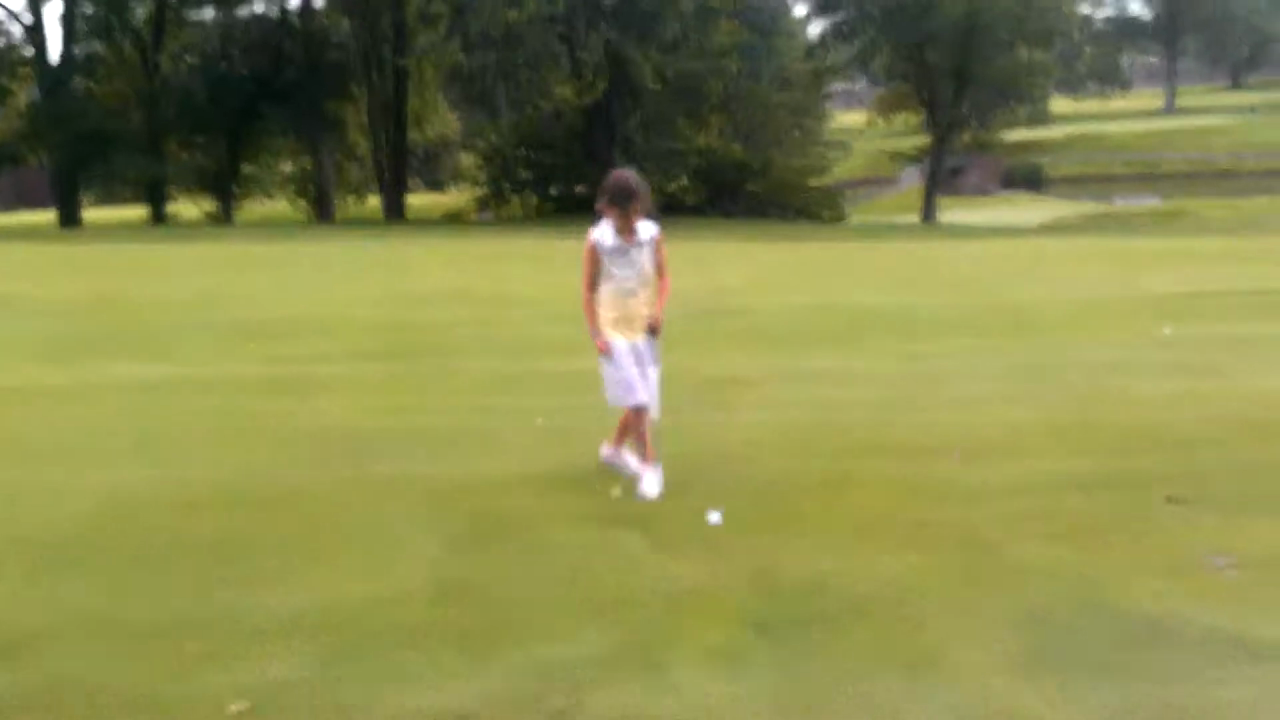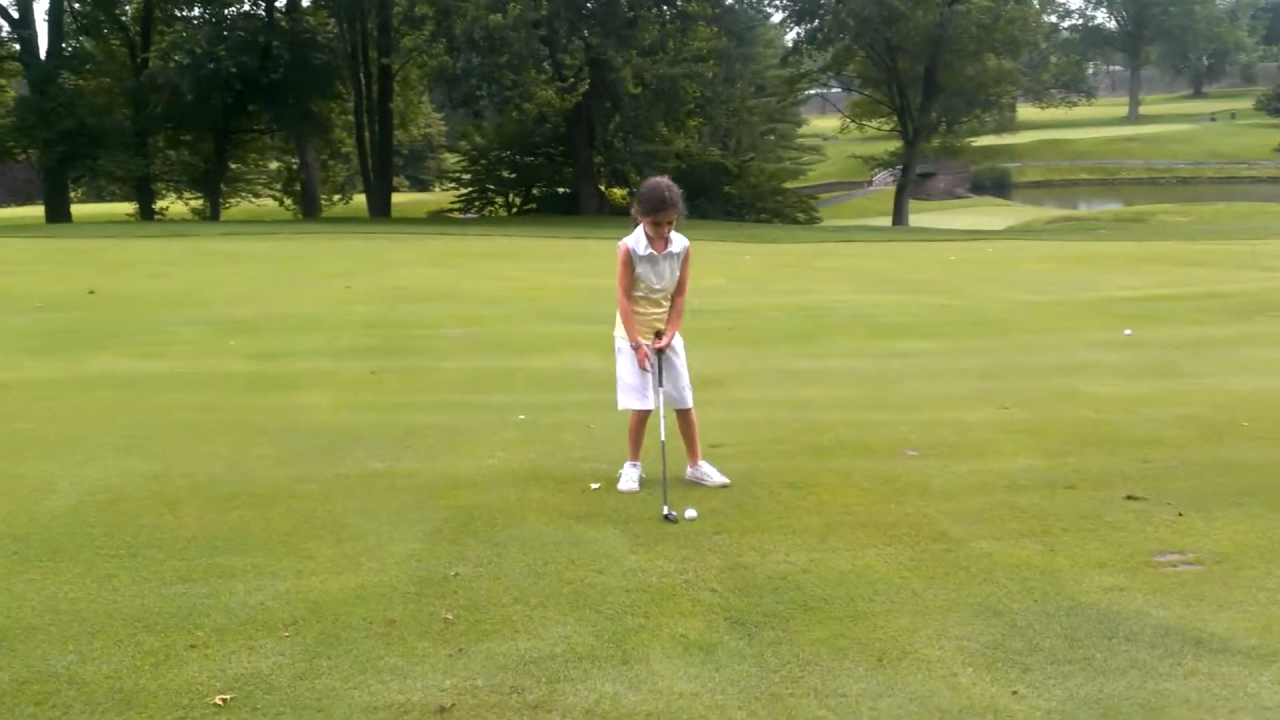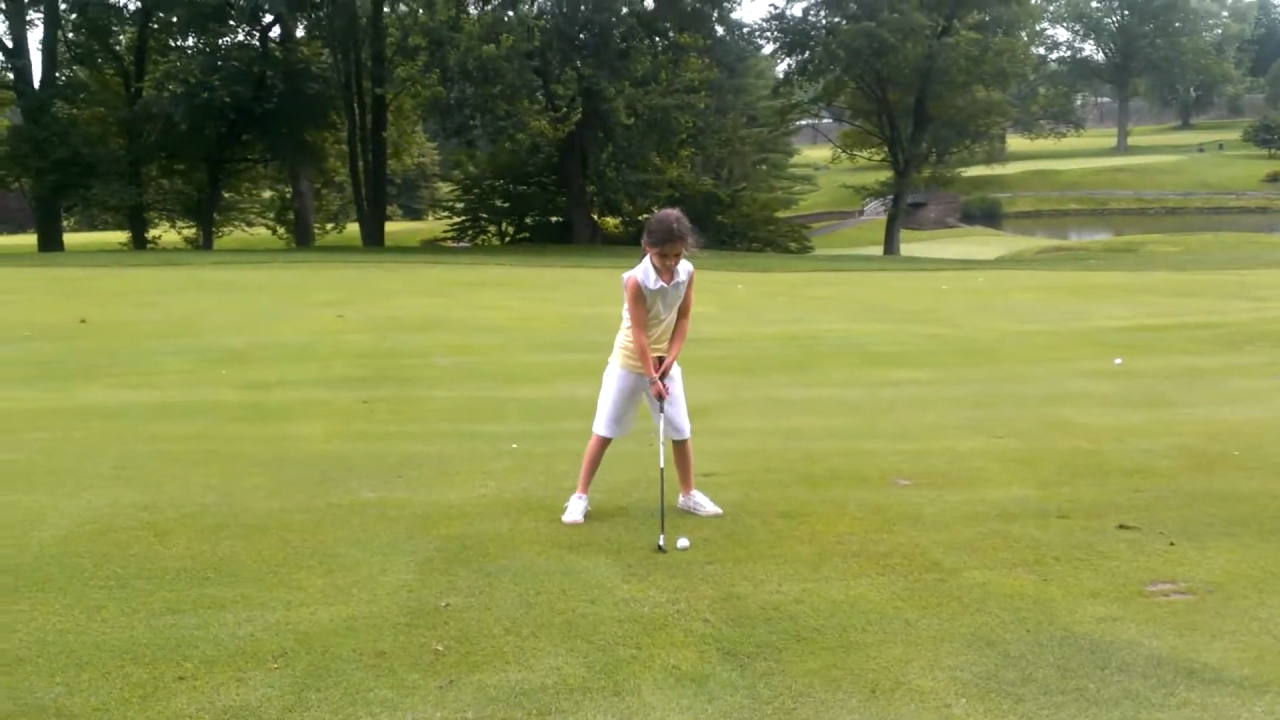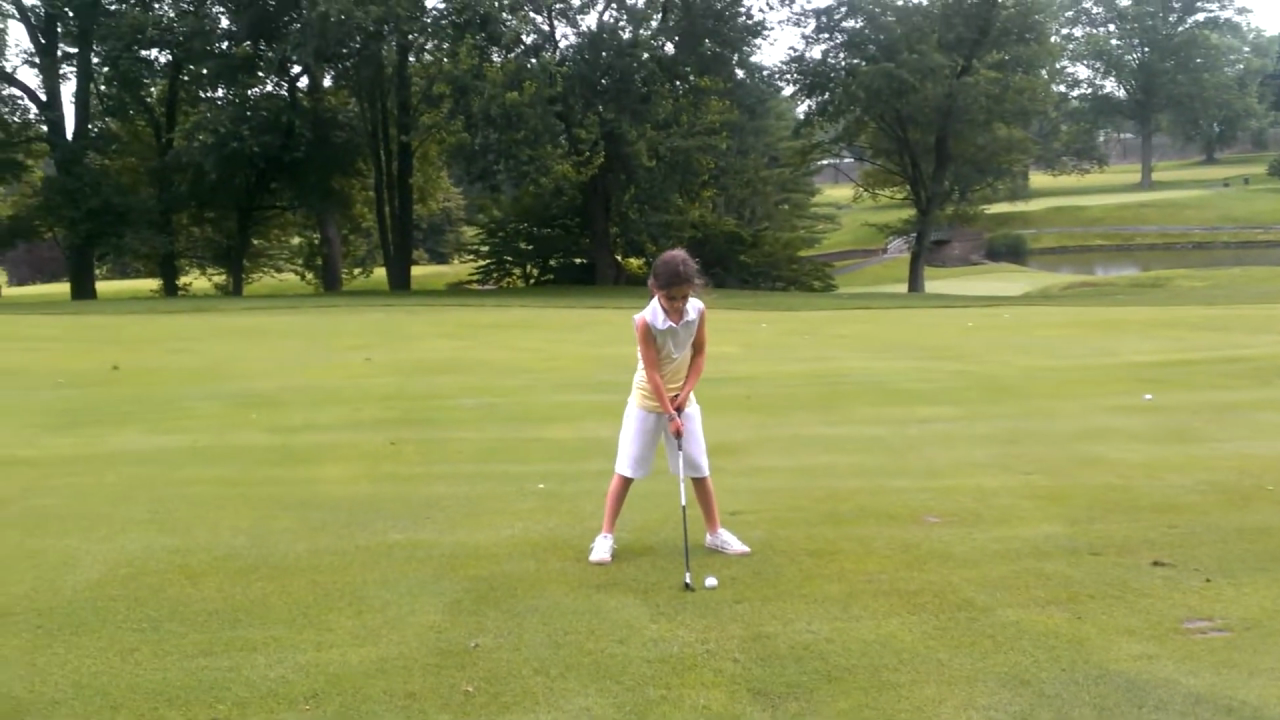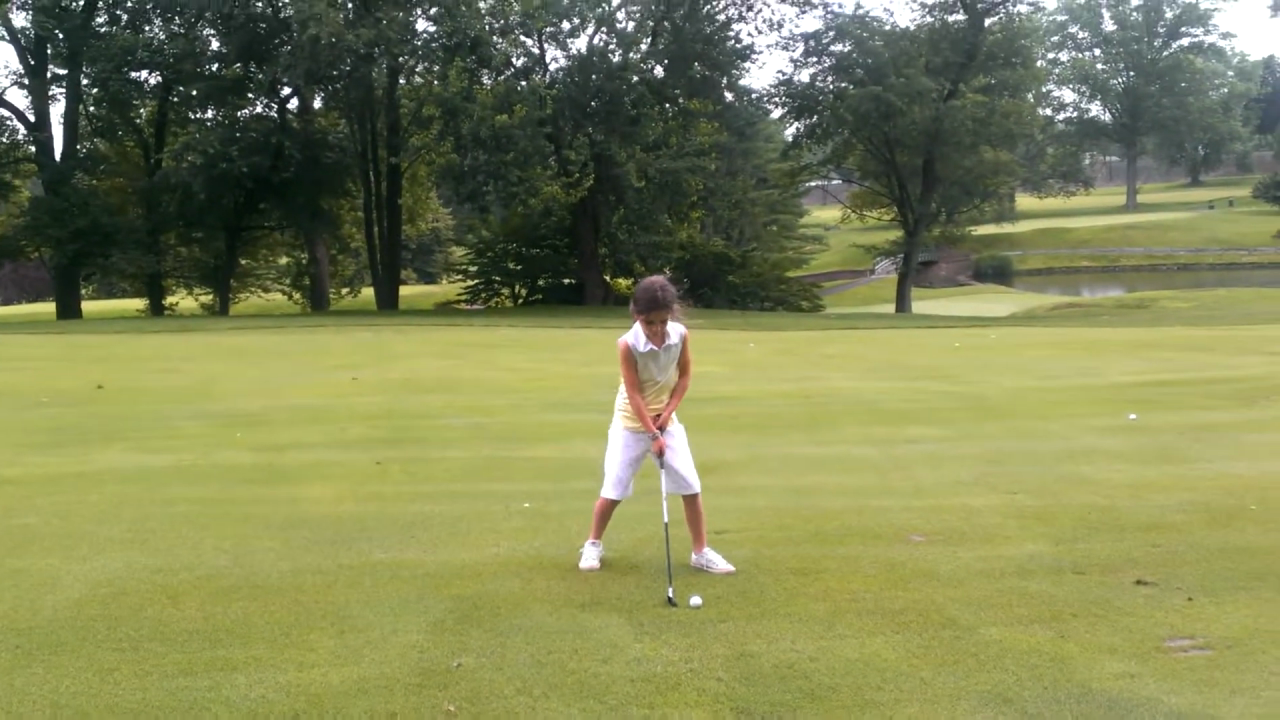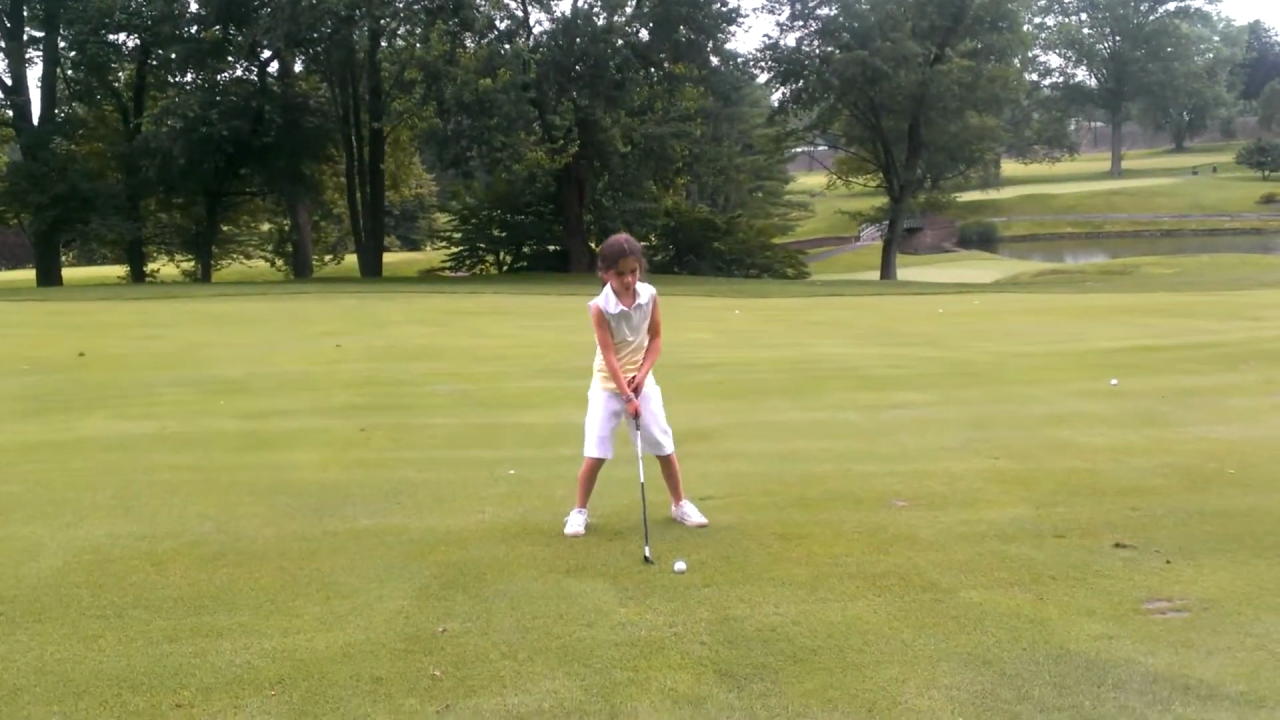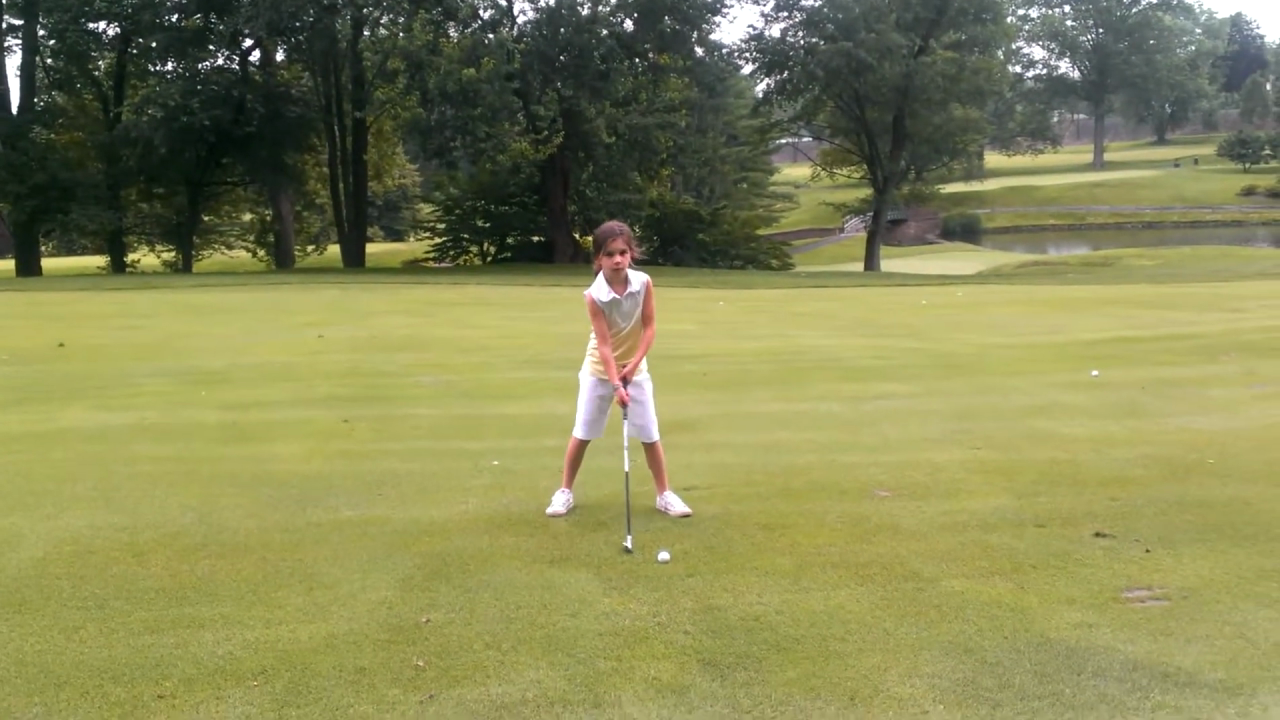
dt=0.4s
person 1, frame 1
left shoulder: (652, 234)
right shoulder: (597, 241)
left elbow: (662, 276)
right elbow: (589, 290)
left wrist: (659, 311)
right wrist: (597, 333)
left hip: (643, 329)
right hip: (614, 331)
left knee: (644, 401)
right knee: (635, 400)
left ankle: (613, 449)
right ankle: (647, 465)
person 1, frame 2
left shoulder: (682, 246)
right shoulder: (628, 248)
left elbow: (680, 295)
right elbow: (624, 298)
left wrist: (668, 334)
right wrist: (636, 344)
left hip: (667, 334)
right hip: (633, 335)
left knee: (683, 401)
right knee: (640, 405)
left ankle: (695, 464)
right ankle: (632, 465)
person 1, frame 3
left shoulder: (687, 273)
right shoulder: (635, 280)
left elbow: (683, 318)
right elbow: (639, 332)
left wrist: (671, 358)
right wrist: (651, 377)
left hip: (665, 362)
right hip: (628, 363)
left knee: (680, 431)
right knee: (604, 431)
left ankle: (688, 494)
right ankle: (580, 496)
person 1, frame 4
left shoulder: (698, 311)
right shoulder: (645, 321)
left elbow: (699, 355)
right elbow: (652, 372)
left wrist: (684, 394)
right wrist: (669, 414)
left hip: (683, 400)
right hip: (647, 403)
left knee: (700, 469)
right knee: (626, 470)
left ankle: (715, 532)
right ankle: (605, 536)
person 1, frame 5
left shoulder: (679, 336)
right shoulder: (627, 344)
left elbow: (684, 376)
right elbow: (633, 394)
left wrist: (666, 413)
right wrist: (651, 433)
left hip: (666, 422)
right hip: (630, 424)
left knee: (690, 488)
right knee: (613, 493)
left ankle: (701, 552)
right ankle: (593, 544)
person 1, frame 6
left shoulder: (650, 296)
right shoulder: (600, 308)
left elbow: (655, 338)
right elbow: (610, 355)
left wrist: (642, 375)
right wrist: (626, 396)
left hip: (642, 383)
right hip: (608, 386)
left knee: (664, 447)
right knee: (596, 453)
left ankle: (680, 504)
right ankle: (579, 511)
person 1, frame 7
left shoulder: (643, 283)
right shoulder: (594, 294)
left elbow: (648, 327)
right elbow: (601, 343)
left wrist: (634, 363)
right wrist: (614, 383)
left hip: (634, 370)
right hip: (601, 371)
left knee: (649, 435)
right knee: (581, 433)
left ankle: (664, 494)
right ankle: (565, 491)
